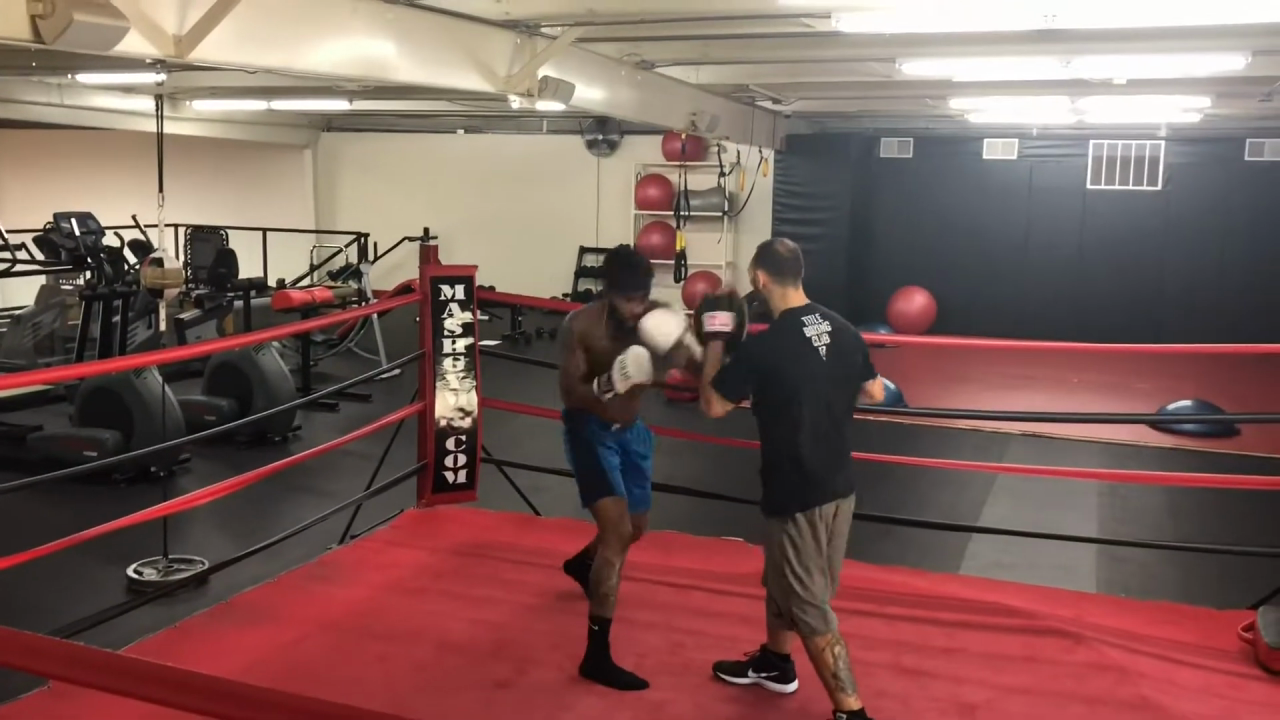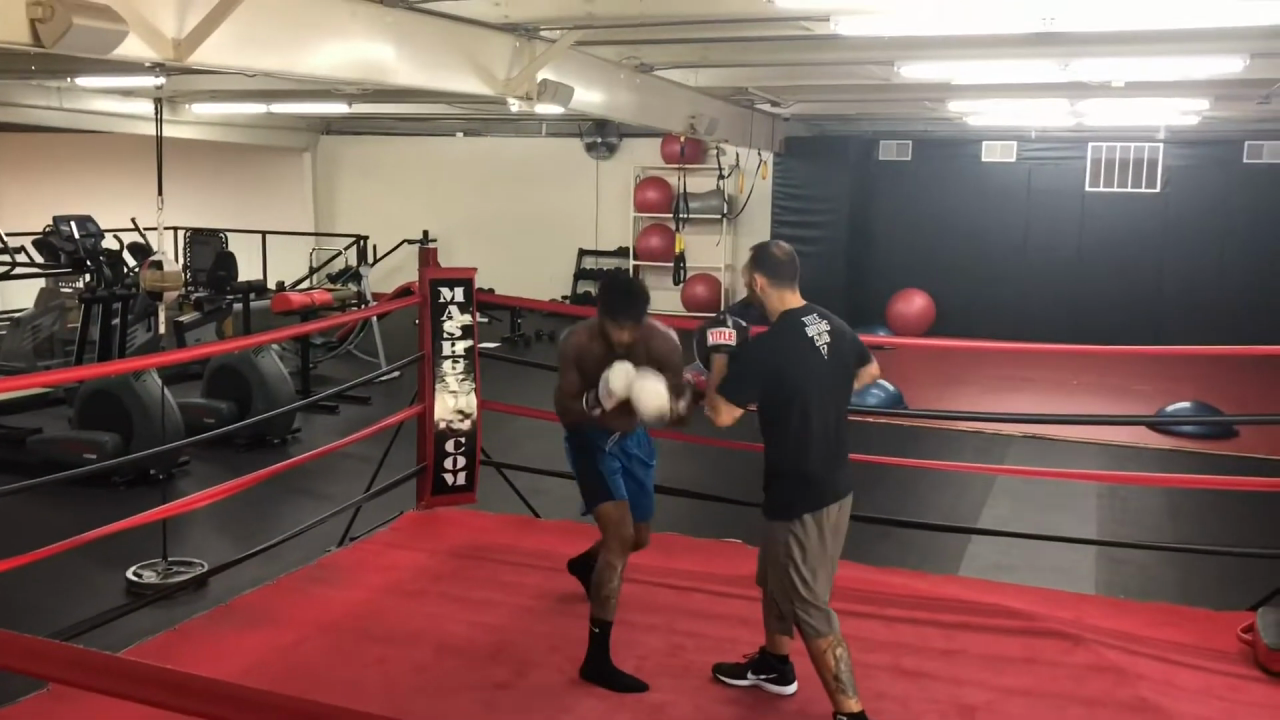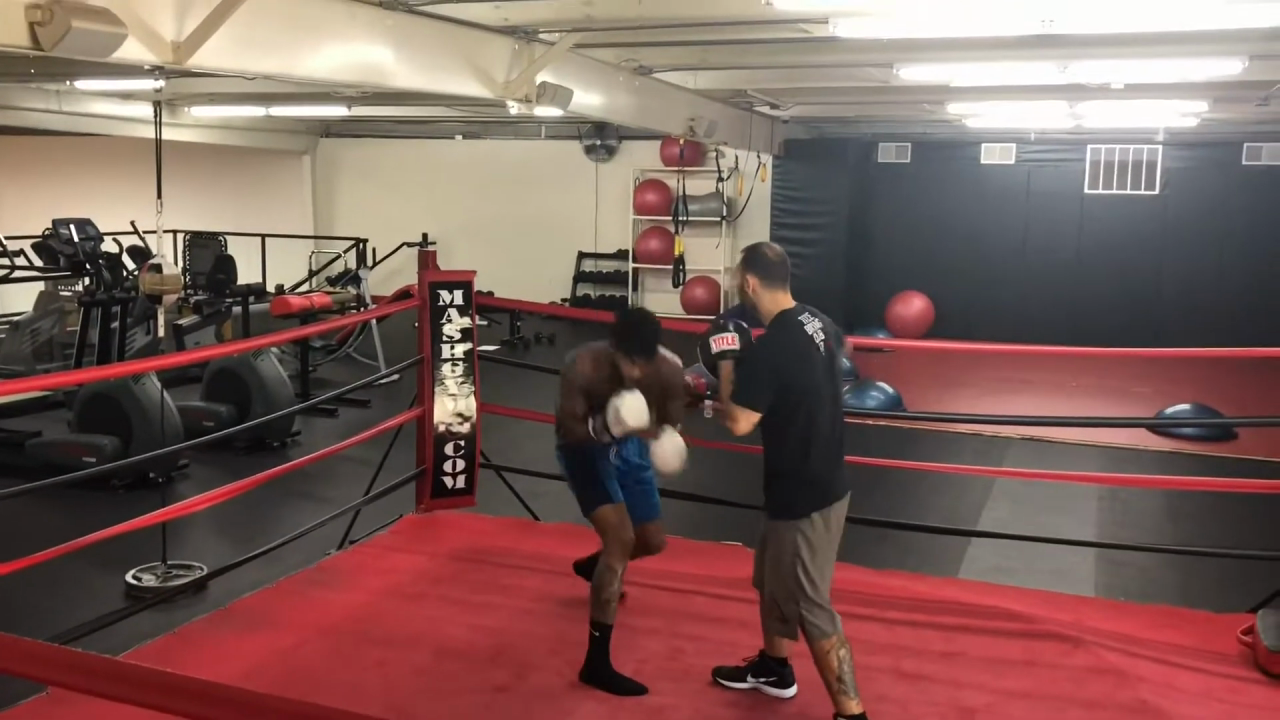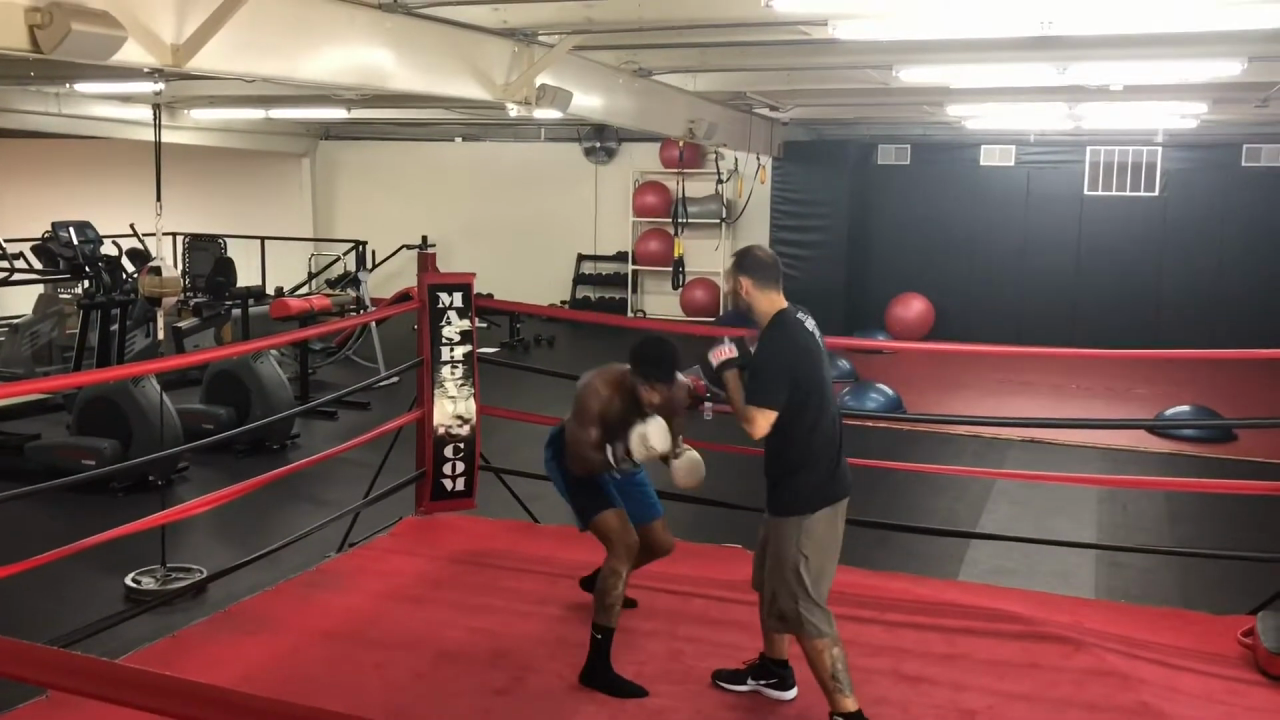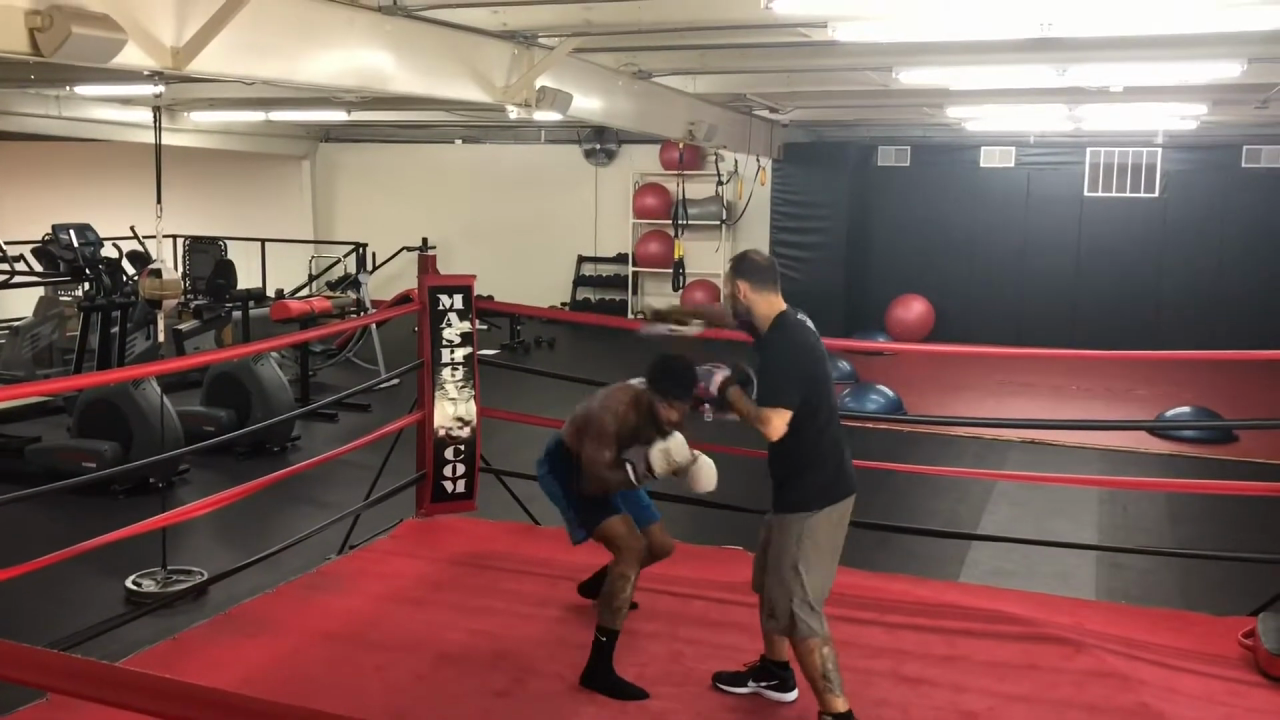
dt=0.1s
person 1, frame 1
left shoulder: (763, 347)
right shoulder: (840, 328)
left elbow: (712, 404)
right elbow: (874, 391)
left wrist: (715, 337)
left hip: (797, 493)
right hip: (835, 484)
left knee: (806, 603)
right knee: (783, 580)
right ankle: (774, 662)
person 1, frame 2
left shoulder: (765, 348)
right shoulder: (833, 327)
left elbow: (720, 413)
right elbow: (869, 370)
left wrist: (721, 352)
left hip: (799, 494)
right hip: (832, 483)
left knee: (808, 604)
right knee: (777, 579)
right ankle: (773, 664)
person 1, frame 3
left shoulder: (771, 348)
right shoulder: (814, 322)
left elbow: (738, 423)
right elbow: (842, 346)
left wrist: (726, 361)
left hip: (803, 495)
right hip: (817, 483)
left knee: (808, 607)
right knee: (772, 578)
right ankle: (773, 666)
person 1, frame 4
left shoulder: (776, 346)
right shoulder: (798, 321)
left elbow: (755, 425)
left wrist: (728, 371)
left hip: (807, 493)
right hip: (813, 482)
left knee: (803, 604)
right knee: (771, 579)
right ankle: (773, 668)
person 1, frame 5
left shoulder: (784, 346)
right shoulder: (782, 322)
left elbow: (773, 427)
right elbow: (729, 314)
left wrist: (731, 394)
right wrist: (681, 312)
left hip: (816, 492)
right hip: (800, 486)
left knee: (800, 603)
right knee: (771, 578)
right ankle: (775, 670)
person 2, frame 1
right shoulder: (580, 324)
right elbow: (571, 394)
right wrist: (613, 380)
left hip: (632, 431)
right hip: (588, 430)
left knee: (635, 529)
right knee: (618, 532)
left ankle: (582, 566)
right ankle: (597, 657)
person 2, frame 2
left shoulder: (663, 341)
right shoulder: (577, 341)
left elbow: (679, 398)
right elbow: (565, 412)
left wrist: (670, 403)
right wrist: (602, 398)
left hip: (633, 438)
right hip: (590, 439)
left knee: (639, 536)
right knee: (620, 536)
left ankle: (584, 565)
right ankle: (597, 661)
person 2, frame 3
left shoulder: (669, 370)
right shoulder: (583, 365)
left elbow: (670, 419)
right elbow: (567, 435)
left wrist: (668, 439)
right wrist: (607, 427)
left hip: (629, 449)
right hip: (584, 446)
left knee: (652, 541)
right knee: (621, 539)
left ankle: (594, 565)
right ankle: (597, 662)
person 2, frame 4
left shoulder: (676, 391)
right shoulder: (596, 391)
left elbow: (671, 437)
right elbow: (579, 462)
left wrist: (677, 453)
right wrist: (628, 450)
left hip: (622, 459)
right hip: (581, 463)
left knee: (661, 544)
right knee: (624, 543)
left ankle: (600, 581)
right ankle: (597, 666)
person 2, frame 5
left shoulder: (665, 410)
right shoulder: (612, 409)
left elbow: (660, 445)
right elbow: (593, 482)
left wrist: (684, 459)
right wrist: (646, 465)
left hip: (606, 465)
right hip: (567, 465)
left knee: (660, 546)
right knee: (632, 549)
left ankle: (598, 585)
right ankle: (598, 669)
